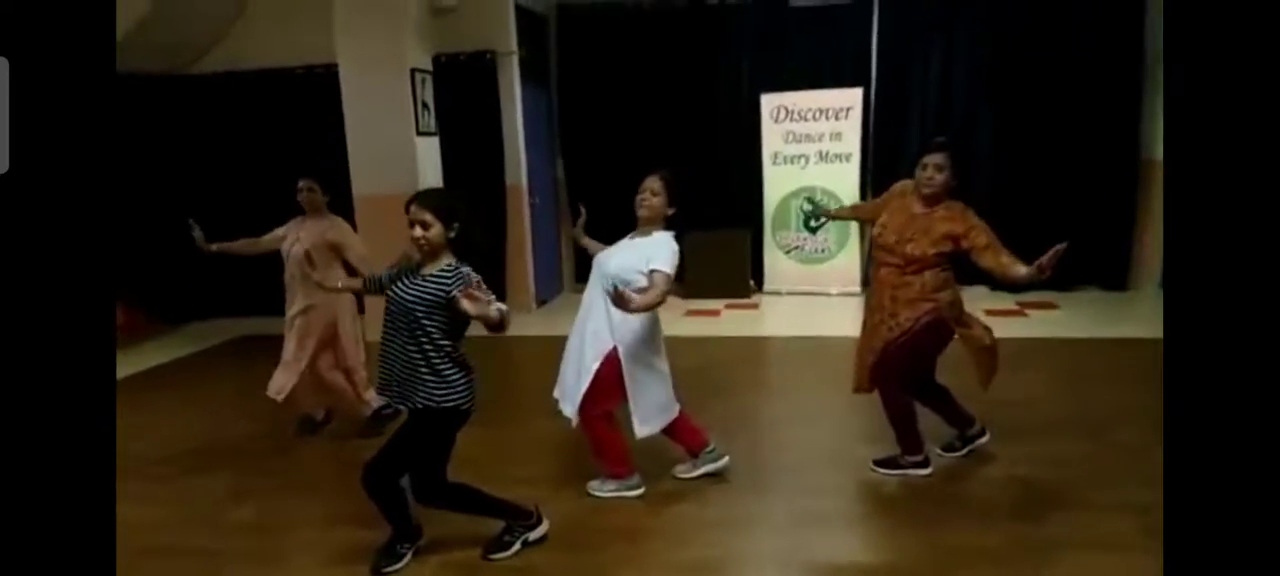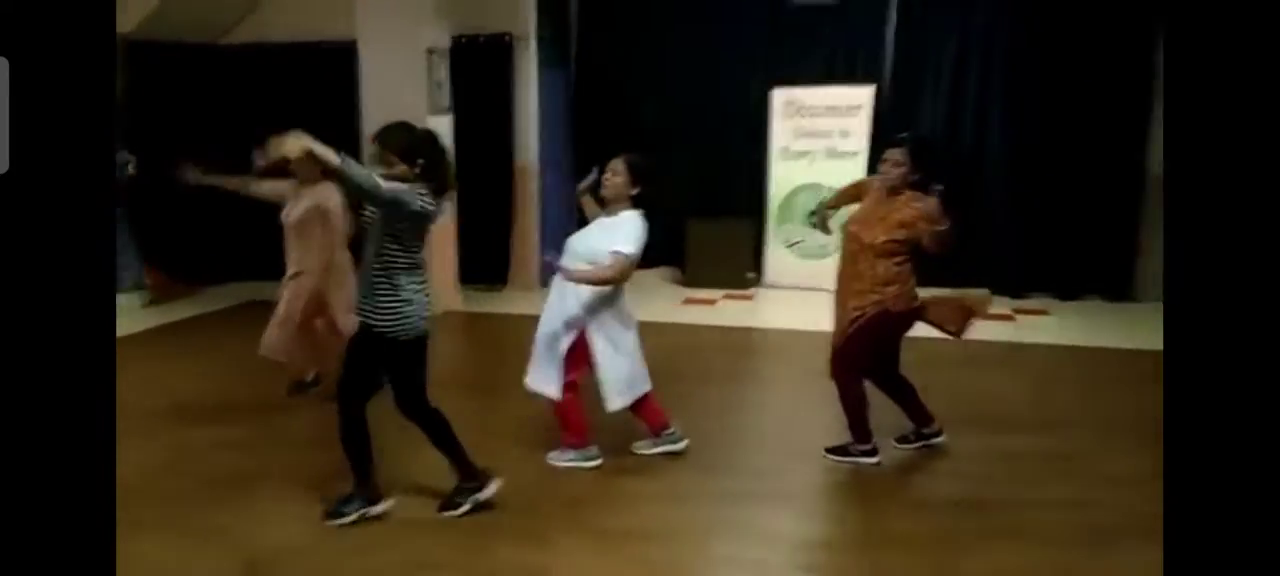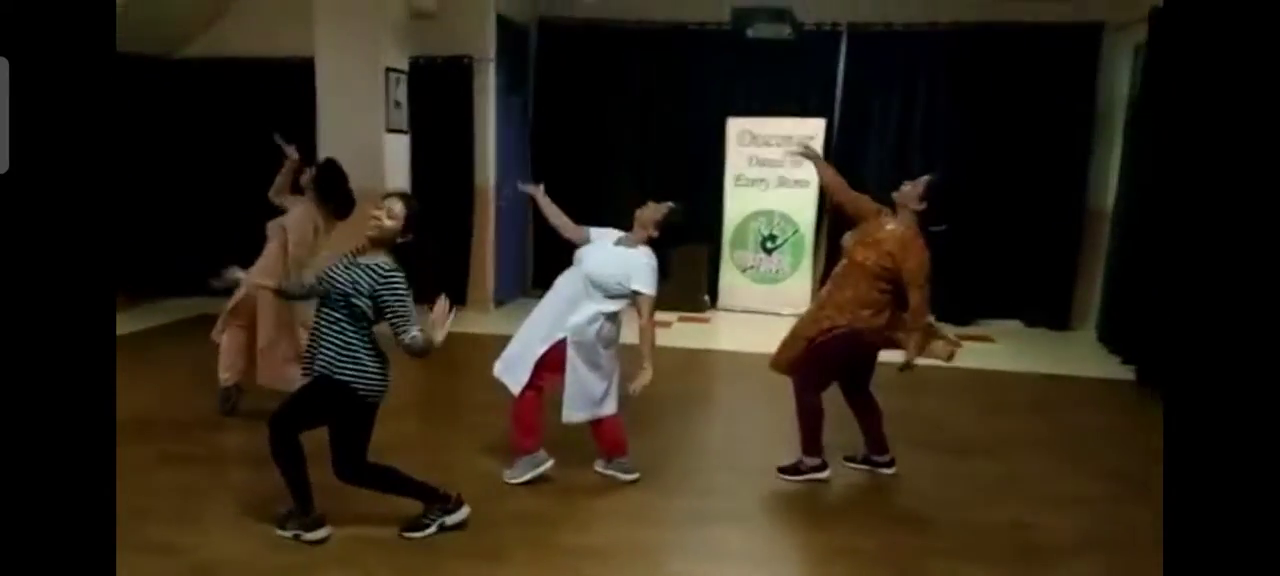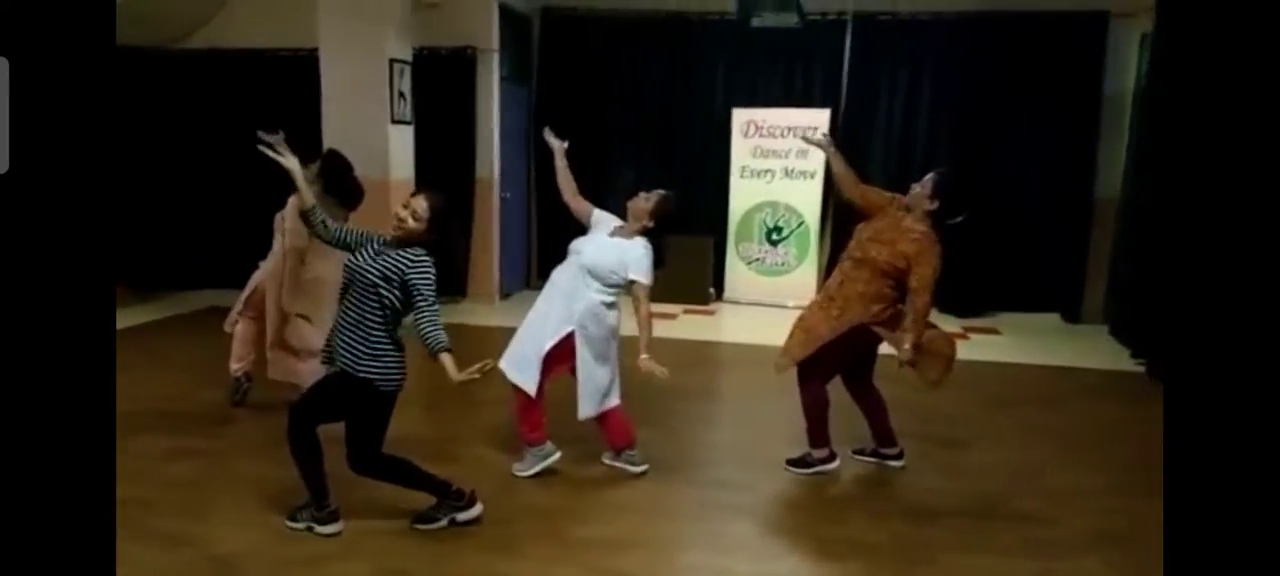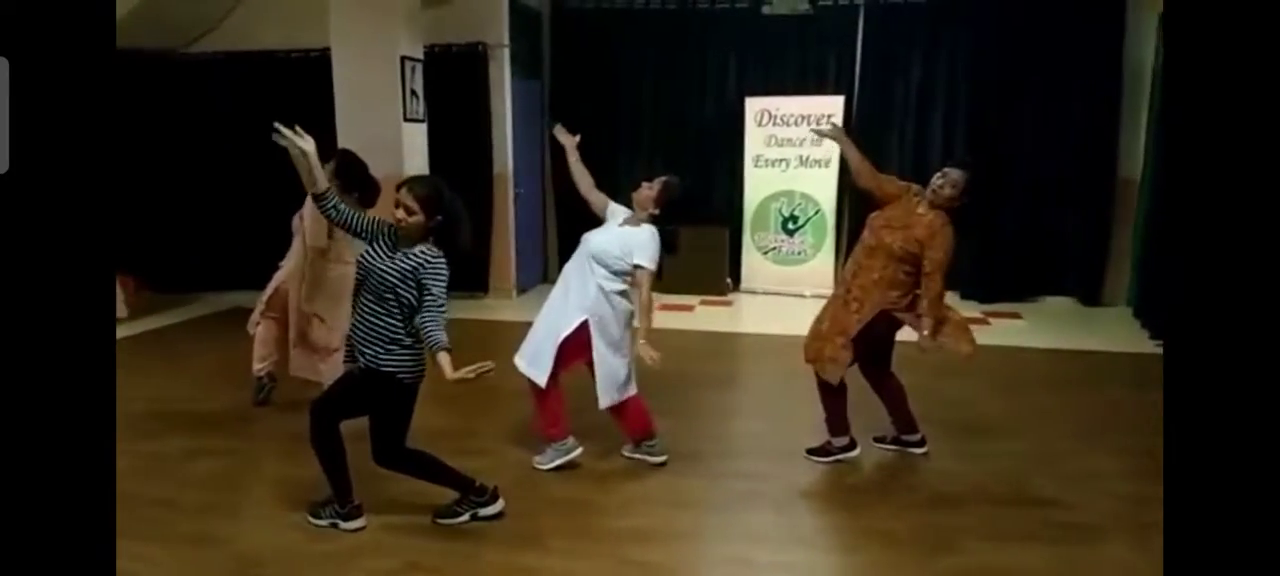
dt=1s
person 1, frame 1
left shoulder: (457, 276)
right shoulder: (411, 270)
left elbow: (500, 321)
right elbow: (379, 282)
left wrist: (481, 311)
right wrist: (334, 284)
left hip: (444, 399)
right hip: (421, 397)
left knee: (377, 474)
right knee: (430, 487)
left ankle: (405, 535)
right ankle: (523, 518)
person 1, frame 2
left shoulder: (407, 199)
right shoulder: (422, 196)
left elbow: (367, 182)
left wrist: (311, 147)
left hip: (388, 320)
right hip: (410, 319)
left knee: (350, 401)
right knee: (414, 404)
left ankle: (367, 492)
right ankle: (474, 478)
person 1, frame 3
left shoulder: (389, 276)
right shoulder: (352, 259)
left elbow: (405, 331)
right elbow: (311, 288)
left wrist: (428, 340)
right wrist: (258, 282)
left hip: (352, 377)
right hip: (341, 374)
left knee: (282, 424)
right knee: (352, 467)
left ankle: (306, 517)
right ankle: (443, 503)
person 1, frame 4
left shoulder: (417, 262)
right shoulder: (373, 243)
left elbow: (427, 318)
right elbow: (322, 228)
left wrist: (451, 369)
right wrist: (297, 173)
left hip: (370, 373)
right hip: (358, 368)
left knee: (301, 416)
right knee: (366, 458)
left ankle: (321, 510)
right ankle: (455, 498)
person 1, frame 5
left shoulder: (431, 261)
right shoulder: (384, 234)
left elbow: (432, 316)
right elbow: (335, 212)
left wrist: (447, 367)
right wrist: (311, 157)
left hip: (392, 368)
right hip: (376, 363)
left knee: (323, 414)
right knee: (389, 451)
left ankle: (344, 507)
right ankle: (477, 494)
person 2, frame 1
left shoulder: (959, 218)
right shoulder: (902, 192)
left elbow: (992, 253)
right elbow: (872, 209)
left wrist: (1027, 273)
right wrist: (833, 213)
left hip: (929, 312)
right hip: (892, 311)
left knee: (887, 375)
right knee: (916, 379)
left ankle: (914, 458)
right ankle: (971, 430)
person 2, frame 2
left shoulder: (915, 208)
right shoulder: (874, 188)
left elbow: (934, 244)
right elbow: (852, 190)
left wrist: (934, 223)
right wrist: (825, 209)
left hip: (884, 306)
right hip: (863, 303)
left knee: (845, 367)
right knee: (883, 371)
left ankle: (863, 446)
right ankle: (928, 428)
person 2, frame 3
left shoulder: (910, 242)
right shoulder: (879, 219)
left elbow: (918, 296)
right elbow: (842, 194)
left wrist: (914, 344)
right wrist: (816, 160)
left hip: (855, 327)
right hip: (849, 322)
left knee: (806, 381)
right knee: (855, 389)
left ankle: (813, 462)
right ankle: (880, 456)
person 2, frame 4
left shoulder: (923, 243)
right shoulder: (892, 210)
left elbow: (920, 295)
right elbow: (853, 189)
left wrist: (909, 343)
right wrist: (829, 150)
left hip: (861, 320)
right hip: (850, 314)
left knee: (811, 374)
right knee: (858, 382)
left ankle: (821, 454)
right ankle: (888, 449)
person 2, frame 5
left shoulder: (939, 229)
right shoulder: (907, 196)
left elbow: (932, 281)
right elbow: (869, 178)
left wrist: (928, 328)
right wrist: (842, 139)
left hip: (879, 308)
right hip: (862, 300)
left knee: (827, 362)
right knee: (877, 370)
left ankle: (841, 442)
right ankle: (910, 436)
person 3, frame 1
left shoulder: (664, 245)
right shoulder: (634, 238)
left elbow: (658, 292)
left wrist: (629, 305)
right wrist: (581, 238)
left hip: (623, 341)
right hip: (604, 335)
left knee: (591, 408)
right knee: (654, 403)
left ankle: (622, 477)
right ankle: (705, 453)
person 3, frame 2
left shoulder: (631, 225)
right shoulder: (609, 217)
left elbow: (615, 272)
left wrist: (572, 274)
right wrist: (584, 194)
left hip: (591, 317)
right hip: (580, 314)
left knee: (561, 380)
right knee: (623, 379)
left ankle: (580, 447)
right ankle: (665, 433)
person 3, frame 3
left shoulder: (644, 262)
right shoulder: (612, 237)
left elbow: (646, 318)
right elbow: (568, 229)
left wrist: (646, 367)
right wrist: (539, 196)
left hip: (578, 333)
right hip: (560, 322)
left knee: (525, 382)
right knee: (596, 397)
left ankle: (530, 455)
right ankle: (617, 459)
person 3, frame 4
left shoulder: (639, 250)
right shoulder: (607, 225)
left elbow: (642, 303)
right elbow: (572, 198)
left wrist: (644, 353)
right wrist: (559, 154)
left hip: (579, 325)
right hip: (563, 317)
left knee: (525, 375)
right knee: (599, 389)
left ankle: (538, 447)
right ankle: (626, 452)
person 3, frame 5
left shoulder: (645, 236)
right shoulder: (619, 217)
left elbow: (643, 289)
right elbow: (588, 190)
left wrist: (642, 339)
right wrist: (570, 149)
left hip: (591, 315)
right hip: (579, 309)
left knee: (541, 369)
right knee: (614, 381)
left ankle: (559, 441)
right ankle: (646, 442)
person 4, frame 1
left shoulder: (334, 226)
right shoulder: (295, 225)
left elbow: (360, 260)
right elbow: (259, 244)
right wrist: (212, 247)
left hip: (325, 304)
right hip: (303, 306)
left knee: (297, 364)
right knee: (324, 363)
left ankle: (316, 412)
right ankle: (374, 408)
person 4, frame 2
left shoulder: (326, 190)
right shoulder: (291, 189)
left elbow: (341, 215)
right elbow: (250, 187)
right wrist: (205, 179)
left hip: (321, 271)
right hip: (302, 270)
person 4, frame 3
left shoulder: (303, 214)
right shoulder: (316, 210)
left elbow: (296, 262)
right elbow: (276, 196)
right wrist: (291, 162)
left hip: (272, 284)
left knee: (236, 326)
right knee: (293, 345)
left ankle: (229, 387)
person 4, frame 4
left shoulder: (299, 204)
right shoulder: (336, 206)
left elbow: (294, 252)
right elbow: (305, 183)
left wrist: (288, 294)
left hip: (290, 280)
right hip: (323, 282)
left knee: (248, 318)
right knee: (310, 337)
left ankle: (240, 376)
person 4, frame 5
left shoulder: (317, 204)
right shoulder: (351, 204)
left elbow: (315, 253)
right elbow: (315, 185)
left wrist: (307, 297)
right wrist: (295, 152)
left hip: (318, 282)
right hip: (342, 282)
left knee: (270, 318)
right knee: (331, 337)
left ankle: (263, 375)
